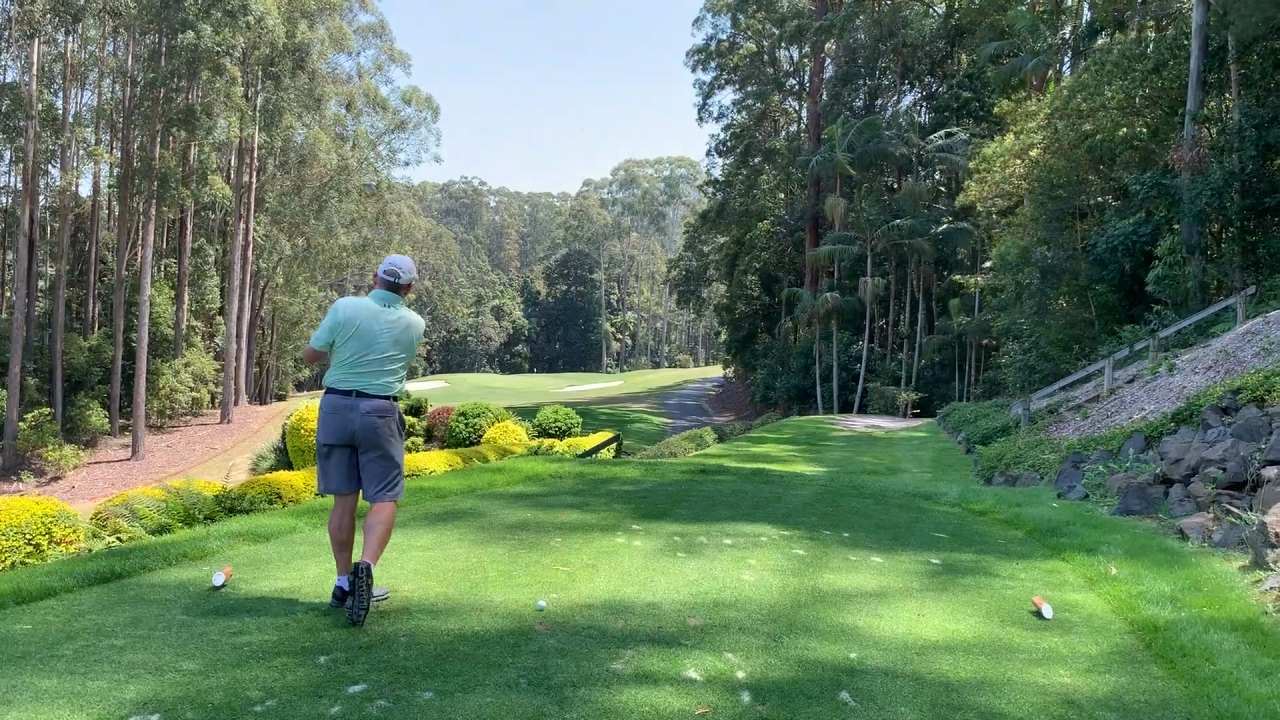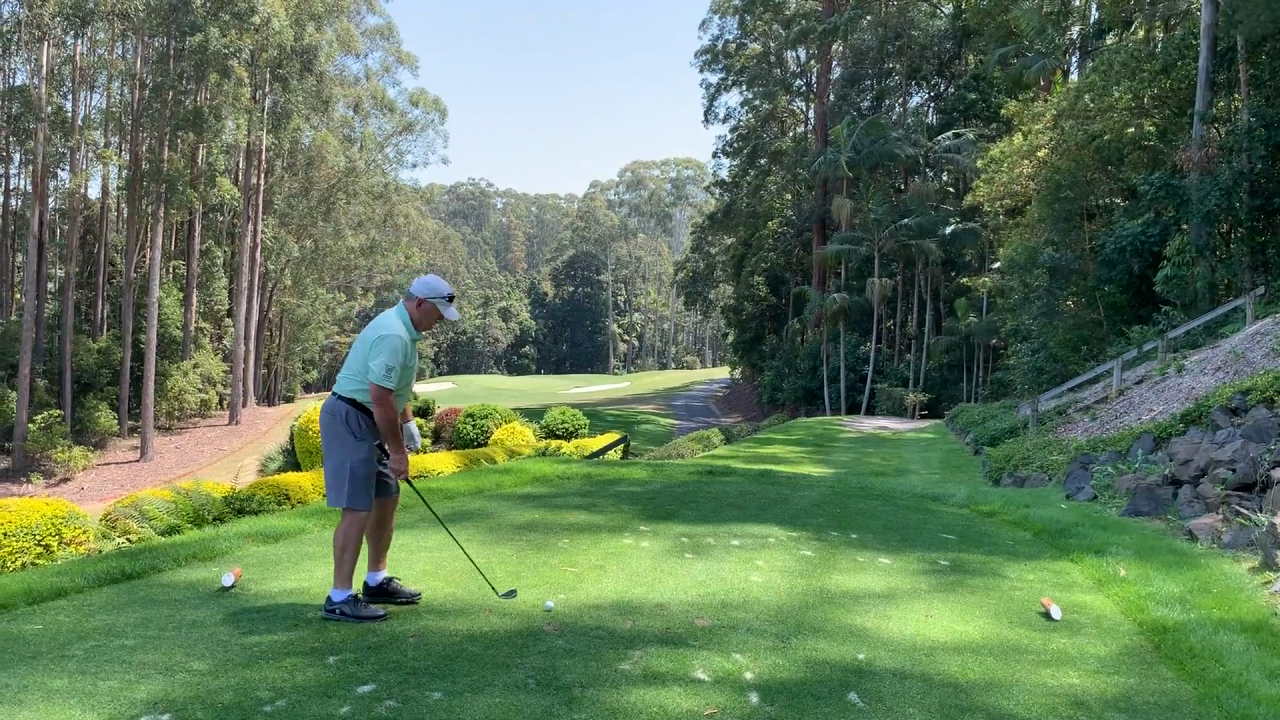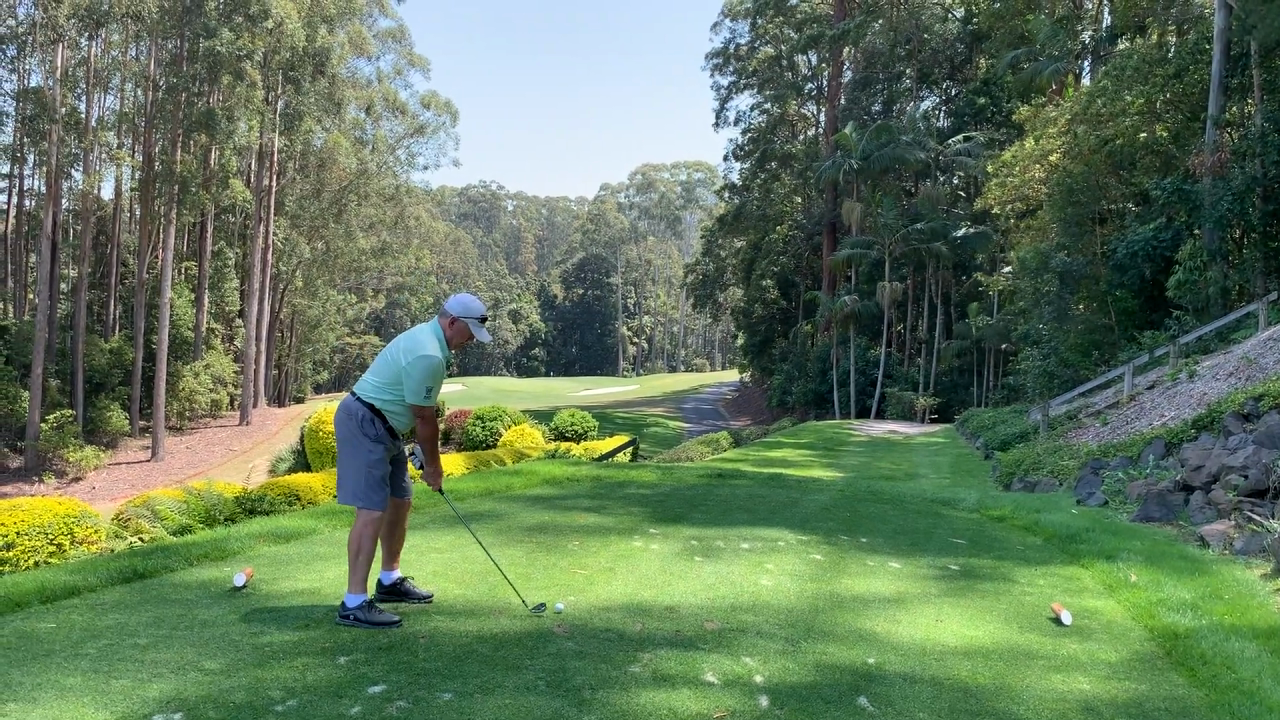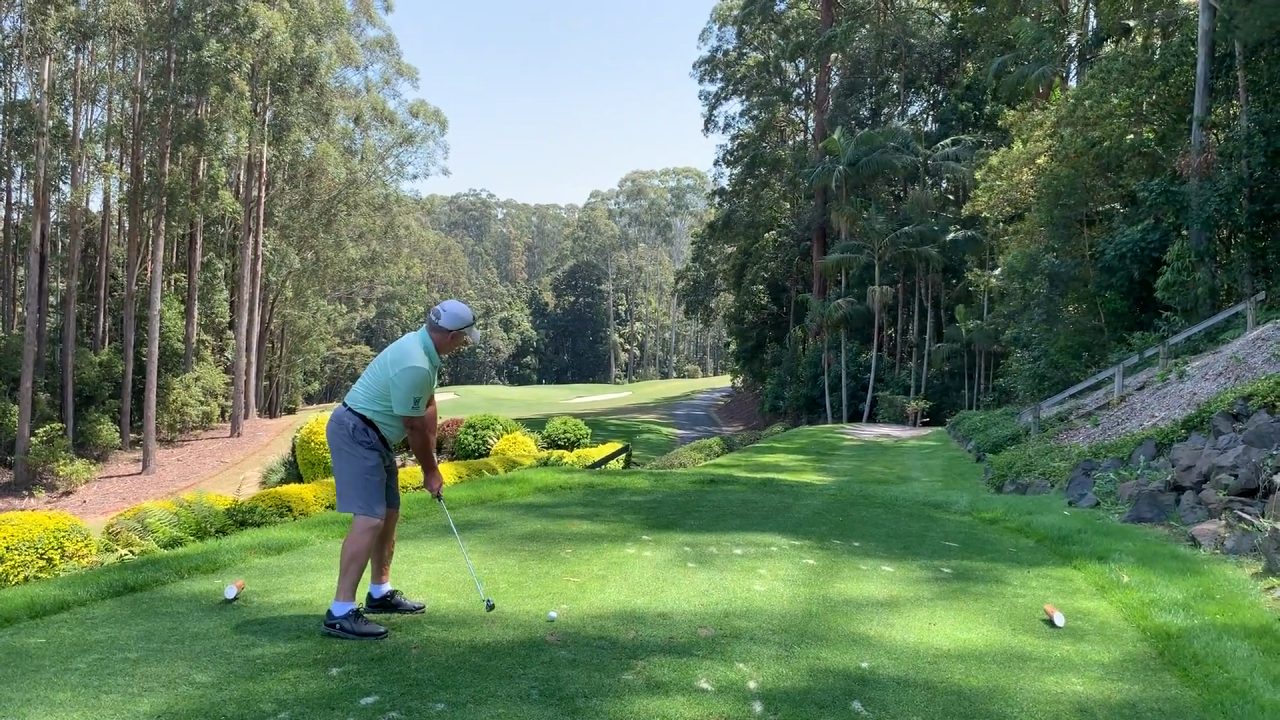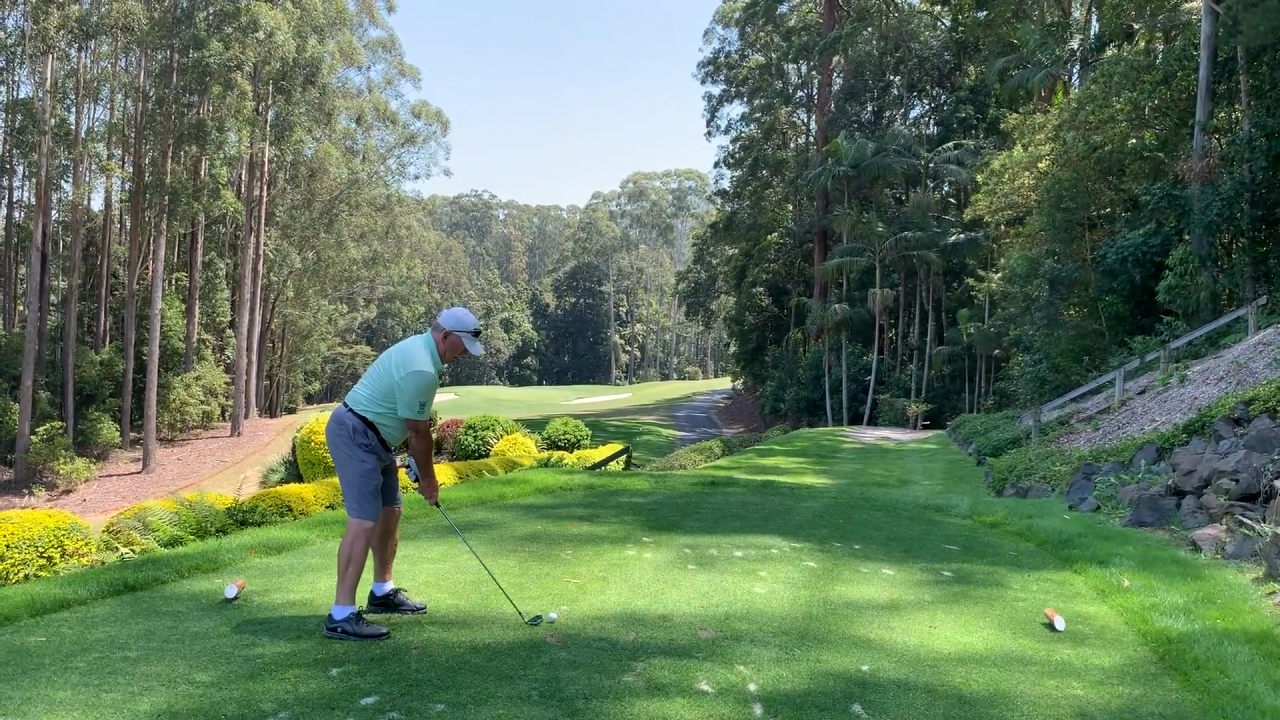
dt=1s
person 1, frame 1
left shoulder: (345, 308)
right shoulder: (415, 324)
left elbow: (310, 356)
left hip: (336, 408)
right hip: (380, 414)
left knee: (344, 499)
right knee: (385, 500)
left ankle: (345, 584)
right ankle: (365, 566)
person 1, frame 2
left shoulder: (399, 325)
right shoulder: (393, 335)
right elbow: (379, 398)
left wrist: (408, 423)
right wrist: (396, 451)
left hip: (364, 422)
right hip: (351, 421)
left knee: (385, 500)
right knee: (358, 509)
left ankle: (377, 581)
right ankle: (339, 598)
person 1, frame 3
left shoulder: (430, 338)
right shoulder: (427, 355)
left elbow: (423, 414)
right elbow: (424, 417)
left wrist: (423, 450)
right wrist: (433, 465)
left hip: (381, 426)
right hip: (364, 424)
left knee: (399, 501)
right knee: (372, 511)
left ankle: (390, 580)
right ankle: (354, 603)
person 1, frame 4
left shoulder: (421, 347)
right shoulder: (414, 366)
left elbow: (428, 408)
right elbow: (415, 427)
left wrist: (430, 456)
right wrist: (431, 471)
left hip: (371, 436)
right hip: (356, 434)
left knee: (388, 514)
right knee: (369, 519)
left ankle: (380, 593)
right ankle: (341, 612)
person 1, frame 5
left shoulder: (420, 346)
right shoulder: (421, 370)
left elbow: (416, 426)
right elbow: (419, 432)
left wrist: (416, 460)
right wrist: (429, 479)
left hip: (370, 436)
right hip: (355, 435)
left knee: (389, 511)
right knee: (364, 520)
left ankle: (383, 591)
right ankle: (341, 615)
